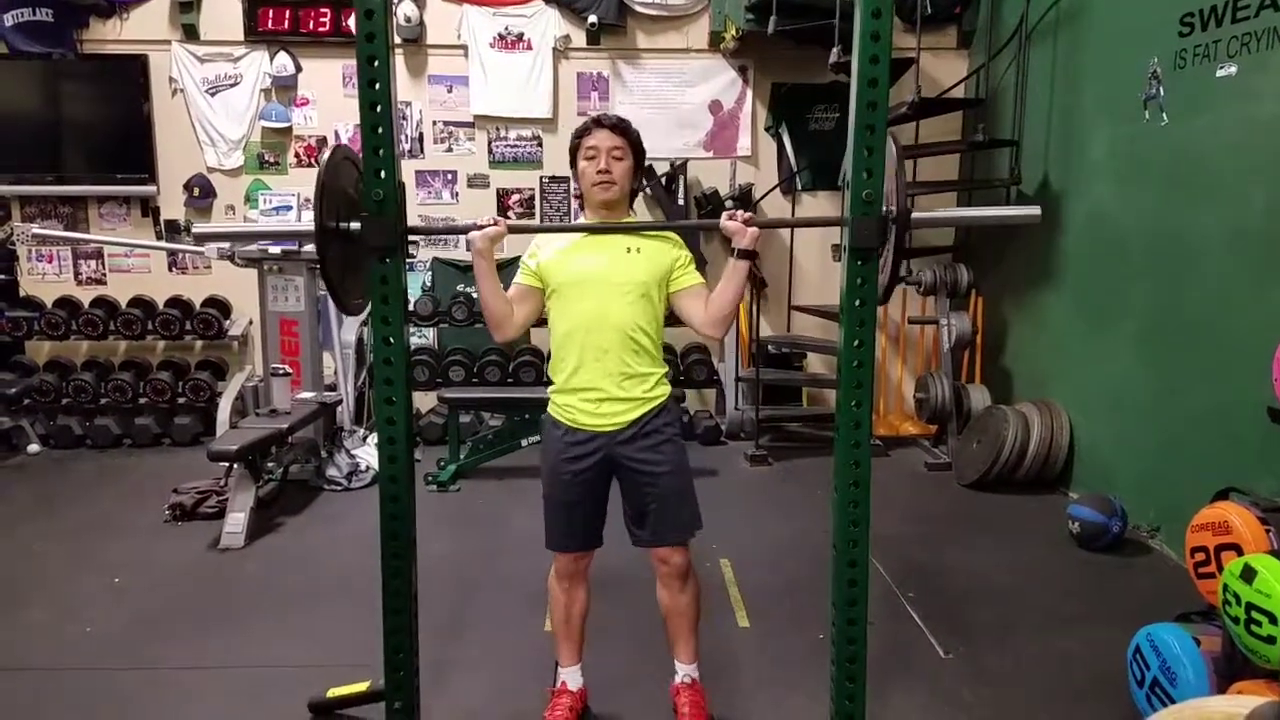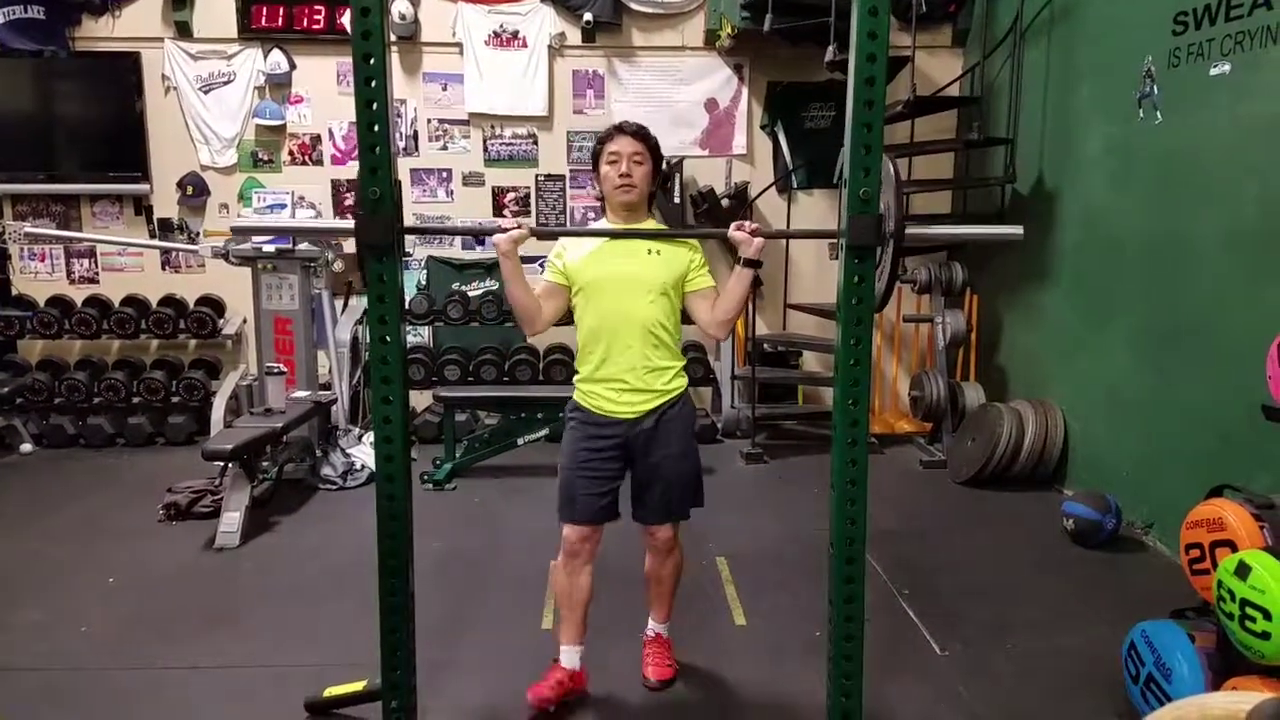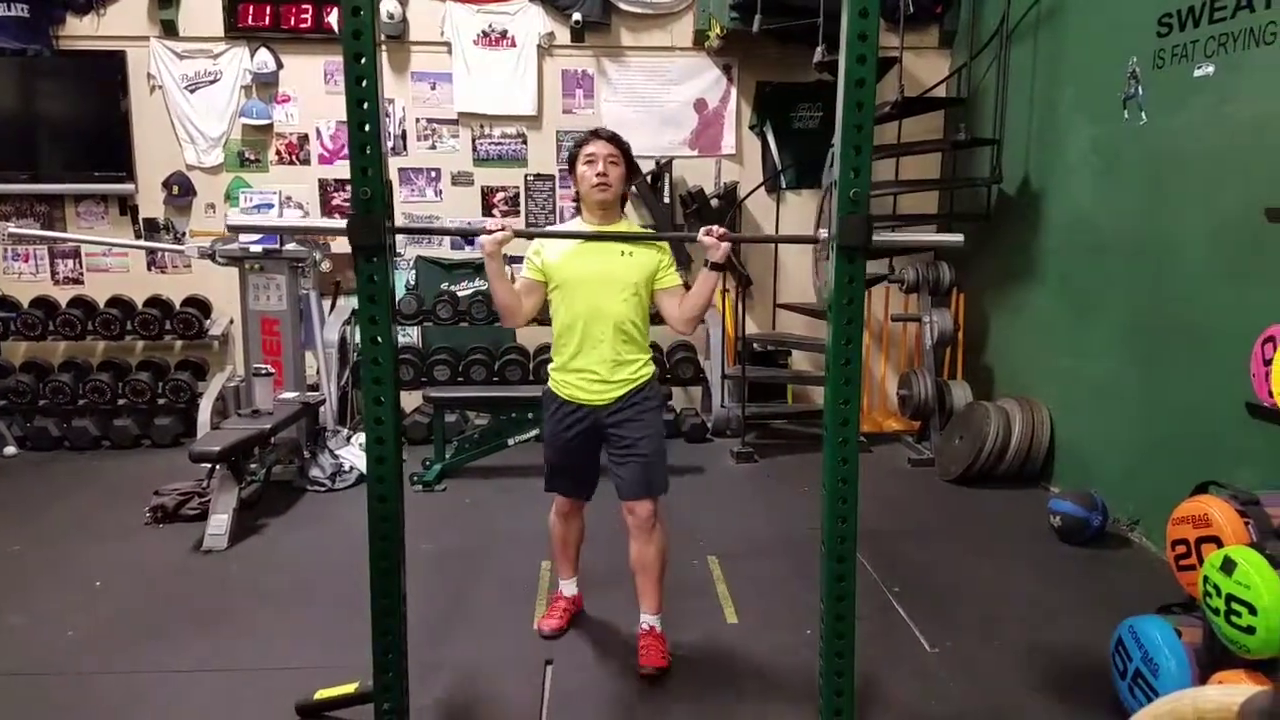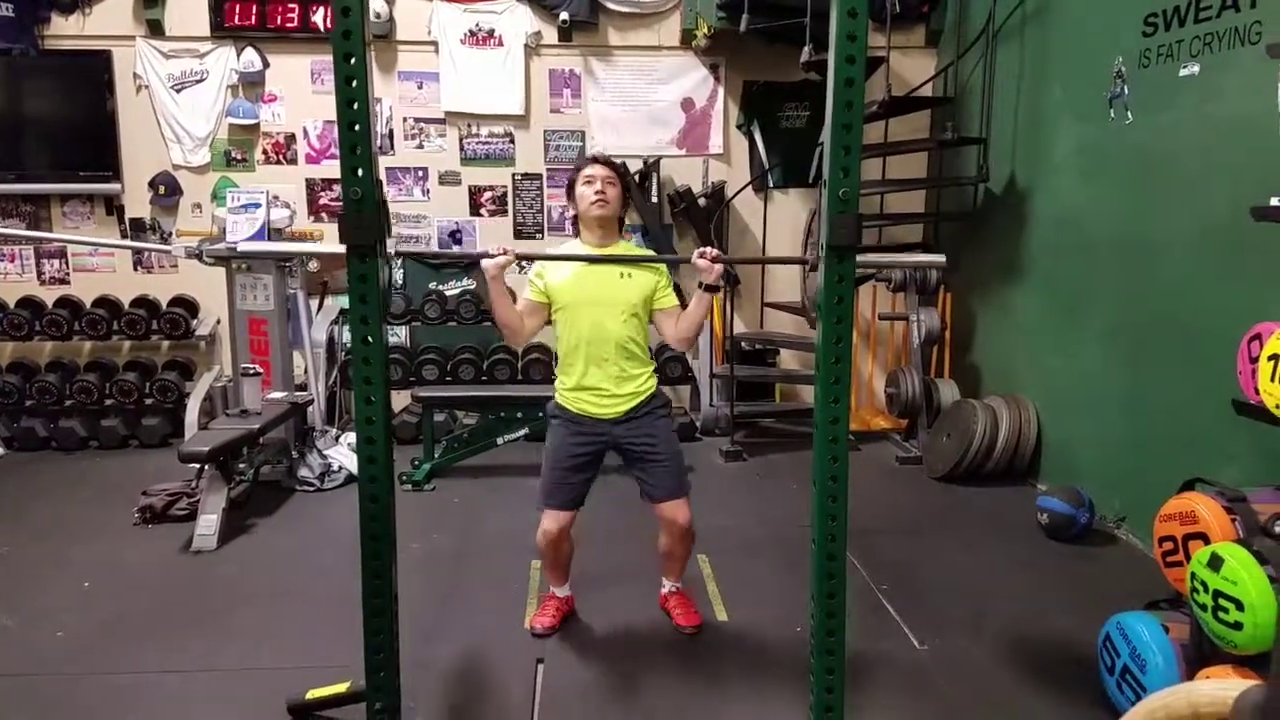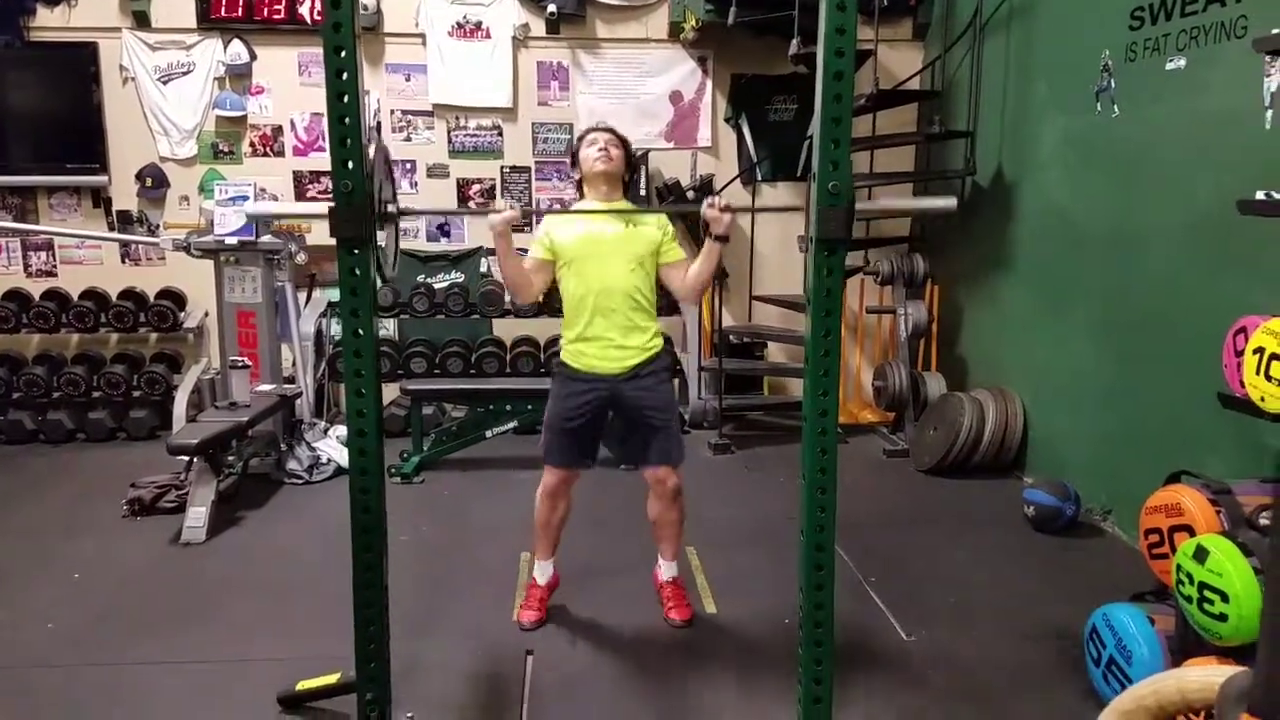
dt=0.5s
person 1, frame 1
left shoulder: (665, 245)
right shoulder: (546, 246)
left elbow: (713, 324)
right elbow: (504, 327)
left wrist: (741, 252)
right wrist: (482, 256)
left hip: (648, 422)
right hip: (570, 426)
left knee: (673, 559)
right knee: (568, 564)
person 1, frame 2
left shoulder: (682, 246)
right shoulder: (571, 246)
left elbow: (717, 325)
right elbow: (533, 322)
left wrist: (747, 262)
right wrist: (508, 260)
left hip: (664, 411)
right hip: (593, 411)
left knee: (663, 534)
right knee: (576, 539)
left ankle: (657, 634)
right ankle: (568, 663)
person 1, frame 3
left shoulder: (652, 246)
right shoulder: (548, 244)
left elbow: (683, 320)
right elbow: (514, 316)
left wrist: (713, 264)
right wrist: (493, 258)
left hip: (633, 396)
right hip: (567, 397)
left knee: (642, 512)
right knee: (566, 505)
left ankle: (650, 626)
right ankle: (568, 592)
person 1, frame 4
left shoulder: (650, 266)
right shoulder: (549, 267)
left elbow: (680, 338)
right elbow: (517, 335)
left wrist: (707, 286)
right wrist: (495, 282)
left hip: (641, 410)
right hip: (575, 413)
left knee: (678, 520)
right knee: (551, 529)
left ankle: (672, 589)
right ankle: (560, 594)
person 1, frame 5
left shoulder: (654, 224)
right shoulder: (557, 226)
left elbow: (690, 290)
right elbow: (523, 292)
left wrist: (716, 235)
right wrist: (501, 235)
left hip: (645, 369)
right hip: (579, 371)
left knee: (664, 480)
right knee: (555, 480)
left ankle: (668, 576)
right ankle: (542, 578)
